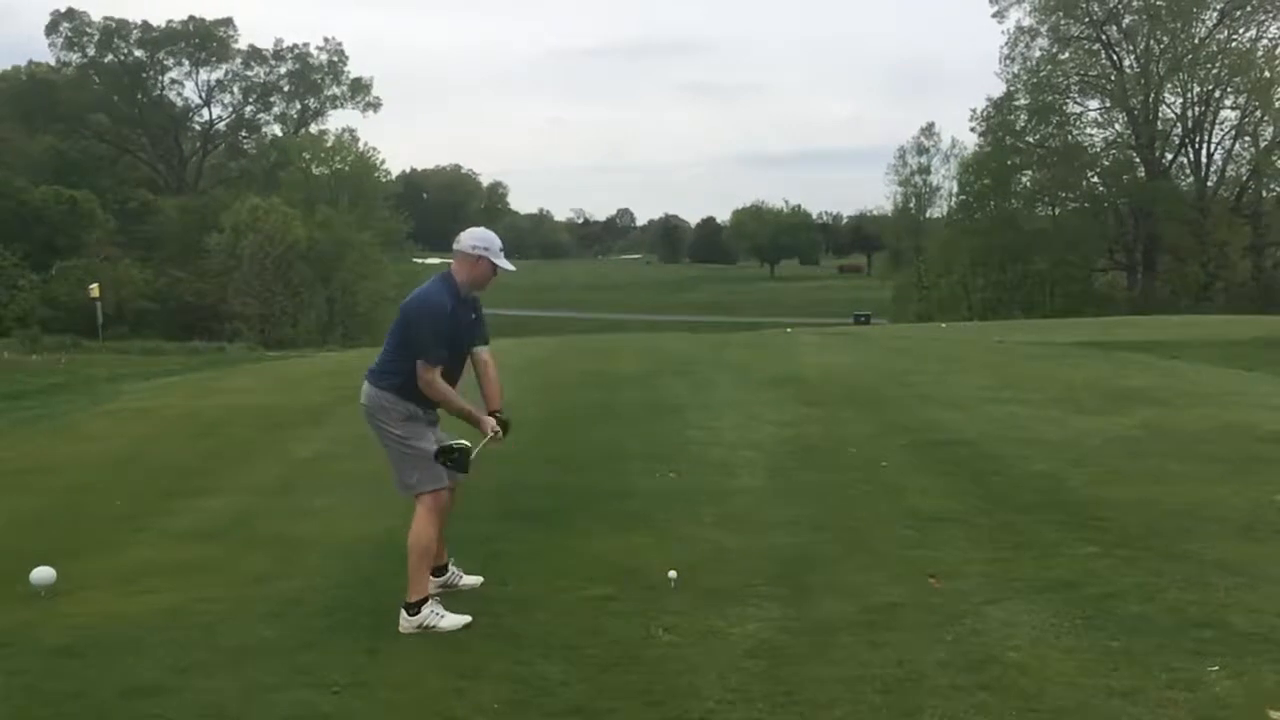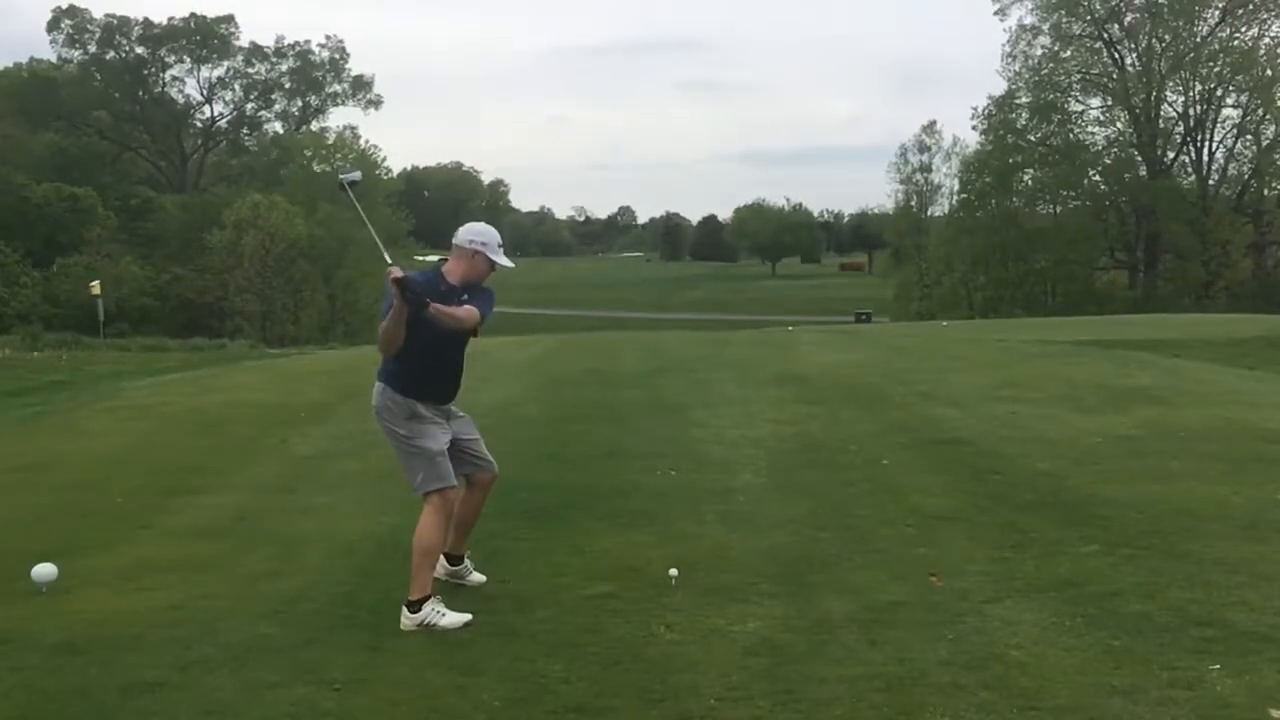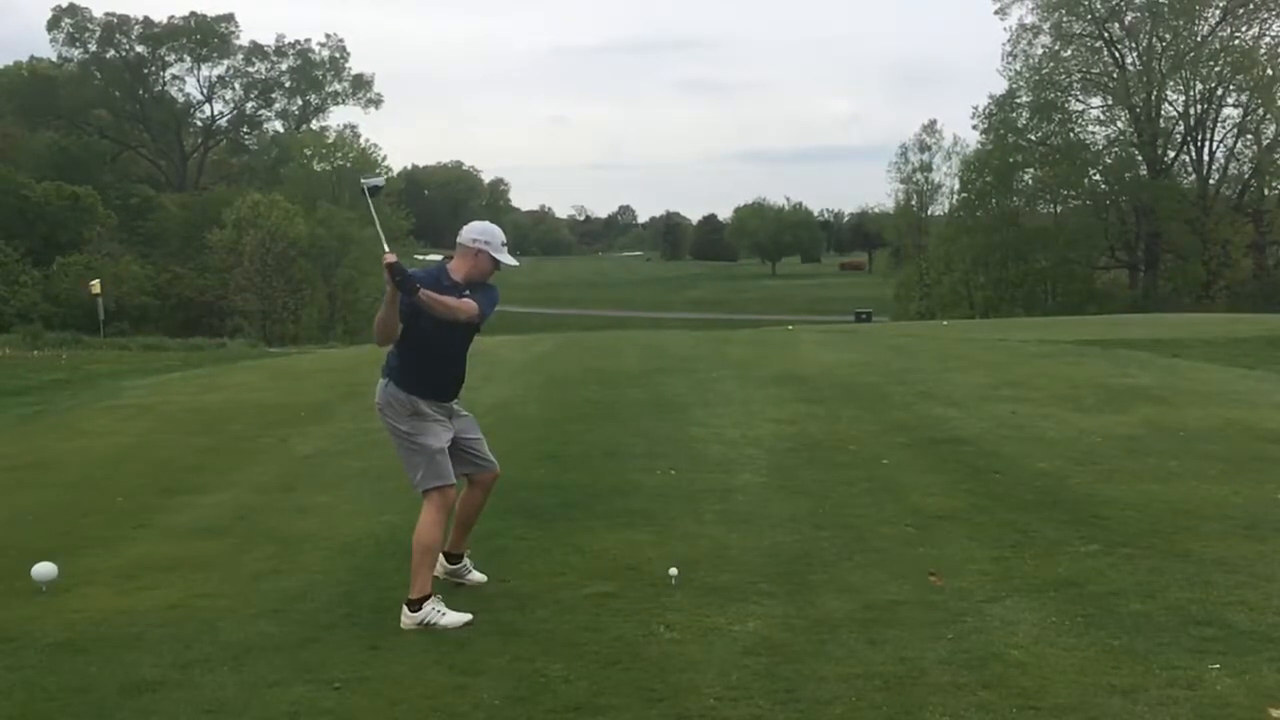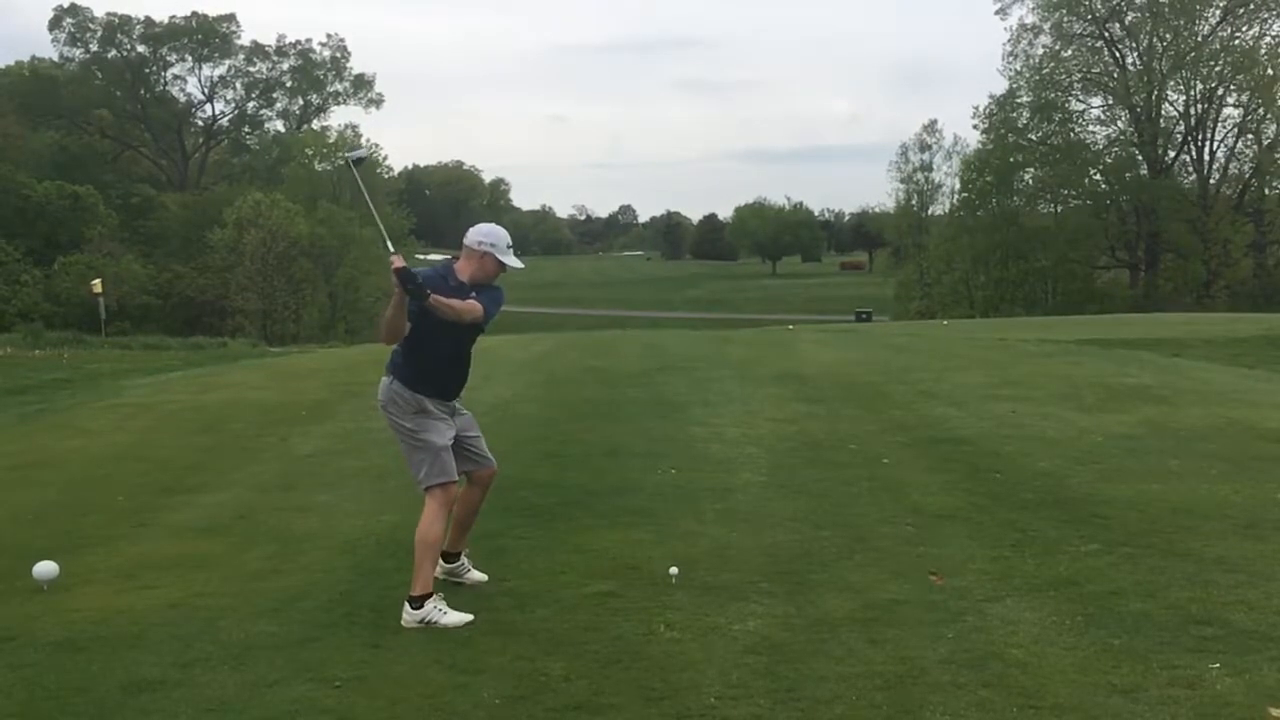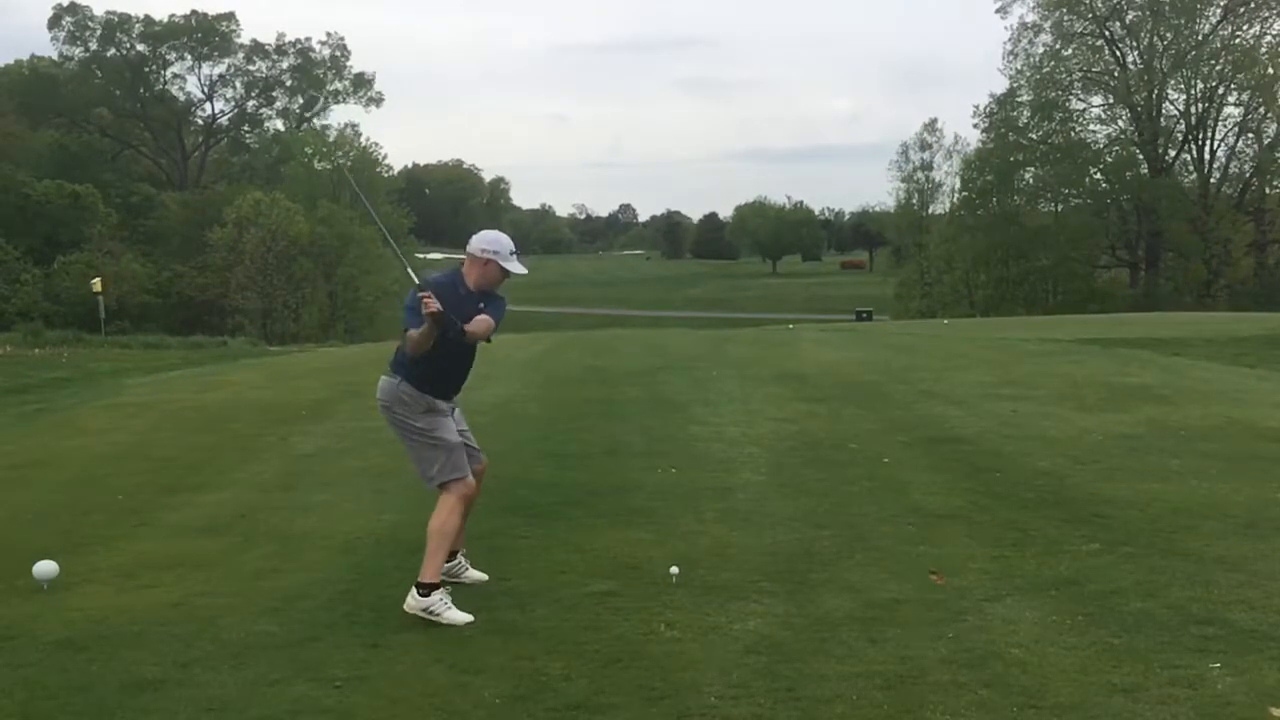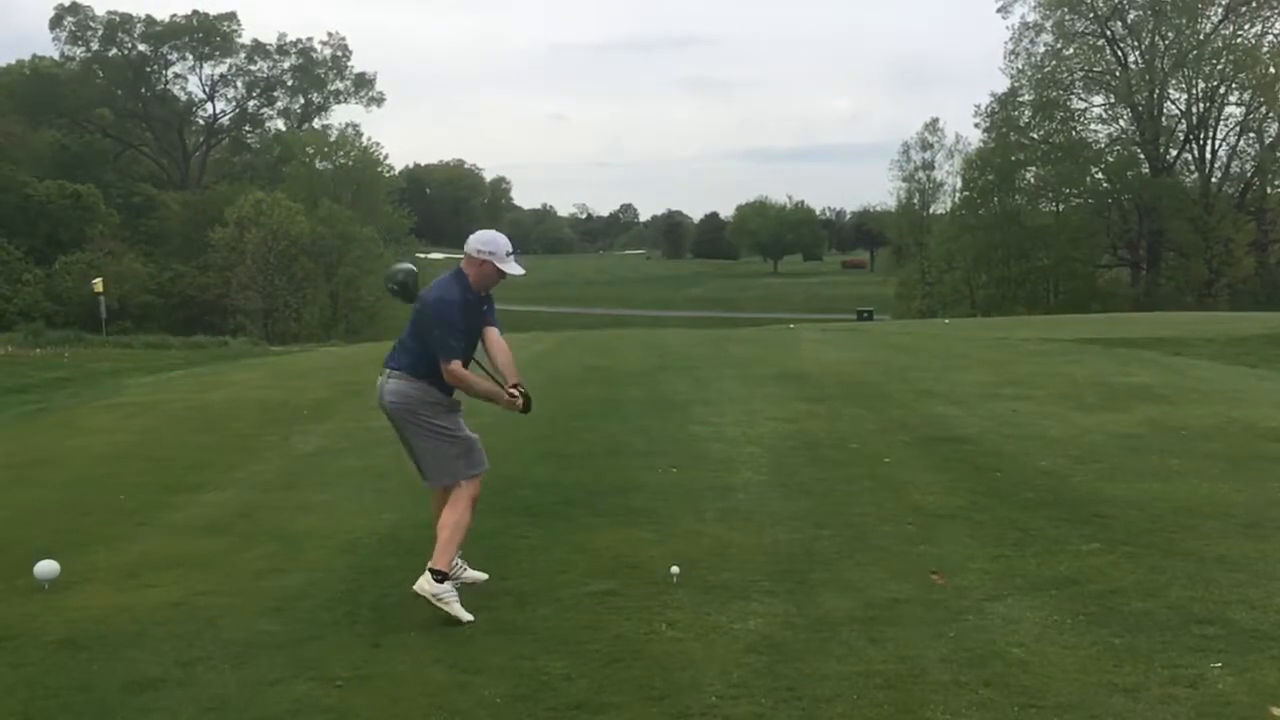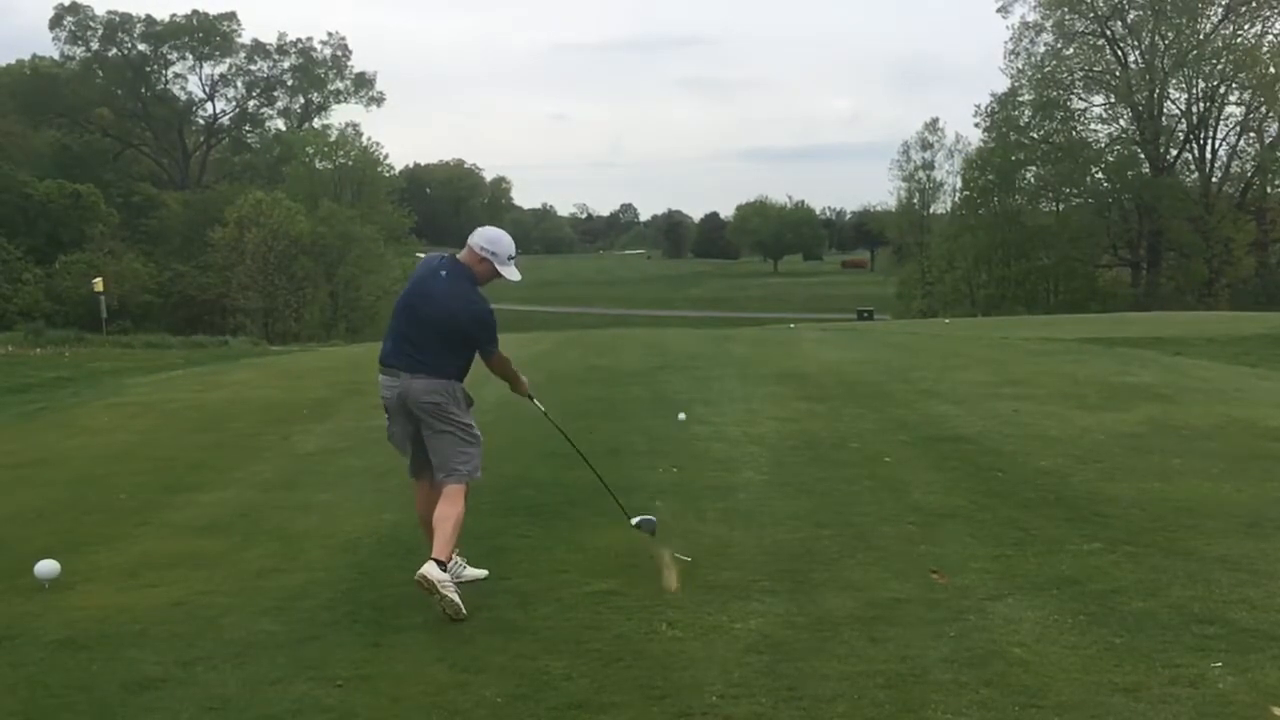
dt=0.7s
person 1, frame 1
left shoulder: (468, 304)
right shoulder: (434, 304)
left elbow: (484, 361)
right elbow: (429, 381)
left wrist: (495, 413)
right wrist: (476, 420)
left hip: (412, 404)
right hip: (393, 403)
left knee: (446, 483)
right knee: (433, 496)
left ankle: (439, 571)
right ankle: (416, 609)
person 1, frame 2
left shoulder: (480, 295)
right shoulder: (415, 284)
left elbow: (464, 319)
right elbow: (387, 348)
left wrist: (426, 307)
right wrist: (399, 304)
left hip: (442, 403)
right hip: (404, 404)
left knee: (484, 474)
right knee: (442, 496)
left ankle: (452, 560)
right ankle: (418, 607)
person 1, frame 3
left shoulder: (484, 292)
right shoulder: (417, 280)
left elbow: (461, 311)
right elbow: (383, 338)
left wrist: (416, 291)
right wrist: (393, 290)
left hip: (444, 401)
right hip: (407, 401)
left knee: (485, 474)
right knee: (441, 495)
left ankle: (452, 558)
right ankle: (418, 605)
person 1, frame 4
left shoulder: (489, 293)
right shoulder: (425, 279)
left elbow: (466, 313)
right elbow: (390, 336)
left wrist: (426, 297)
right wrist: (401, 291)
left hip: (445, 399)
right hip: (409, 398)
left knee: (483, 472)
right knee: (443, 491)
left ankle: (451, 558)
right ankle: (420, 603)
person 1, frame 5
left shoulder: (492, 301)
right shoulder: (431, 290)
left elbow: (480, 329)
right elbow: (412, 347)
left wrist: (455, 328)
right wrist: (430, 325)
left hip: (438, 398)
right hip: (410, 396)
left knee: (475, 468)
right knee: (458, 486)
left ankle: (449, 558)
right ankle: (426, 592)
person 1, frame 6
left shoulder: (479, 298)
right shoulder: (445, 299)
left elbow: (495, 341)
right elbow: (452, 372)
left wrist: (513, 386)
right wrist: (500, 396)
left hip: (399, 389)
right hip: (418, 394)
left knee: (446, 475)
right knee: (466, 484)
left ankle: (446, 561)
right ankle: (436, 577)
person 1, frame 7
left shoulder: (429, 266)
right shoulder: (474, 306)
right elbow: (494, 360)
right wrist: (517, 381)
left hip: (392, 382)
right hip: (436, 390)
left knee: (425, 476)
right knee: (454, 481)
left ankle: (443, 559)
right ankle: (439, 565)
